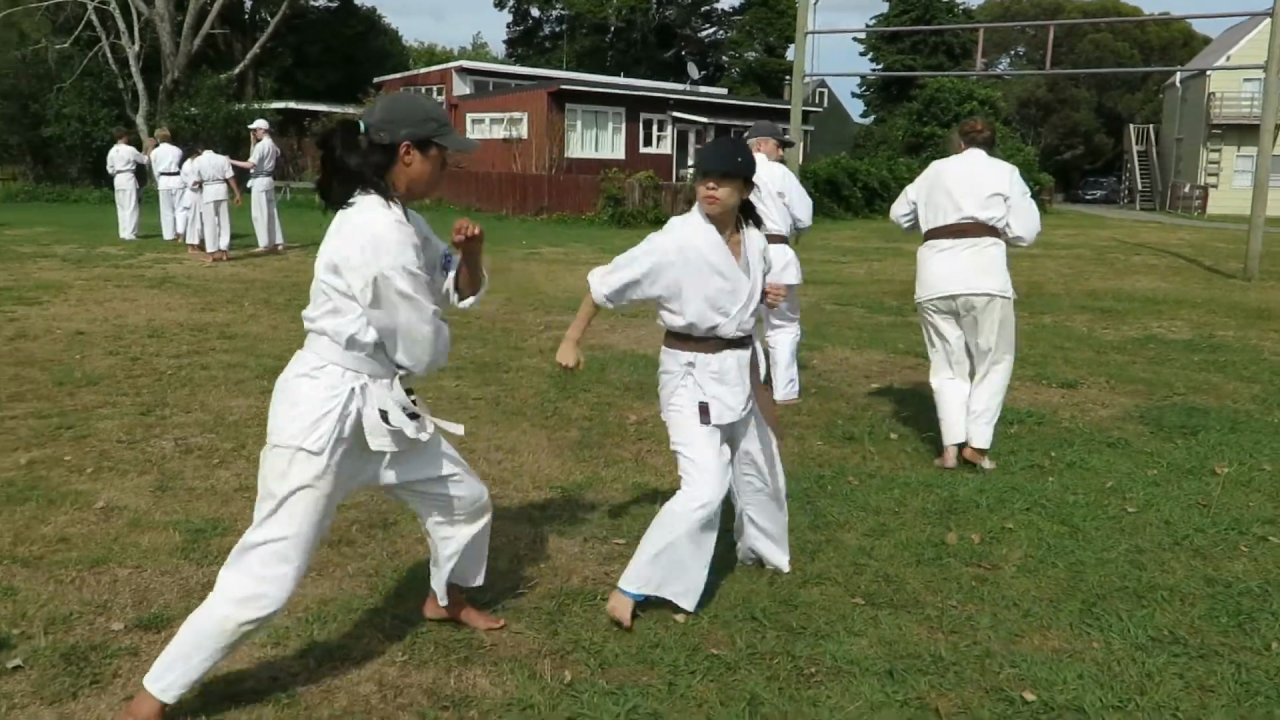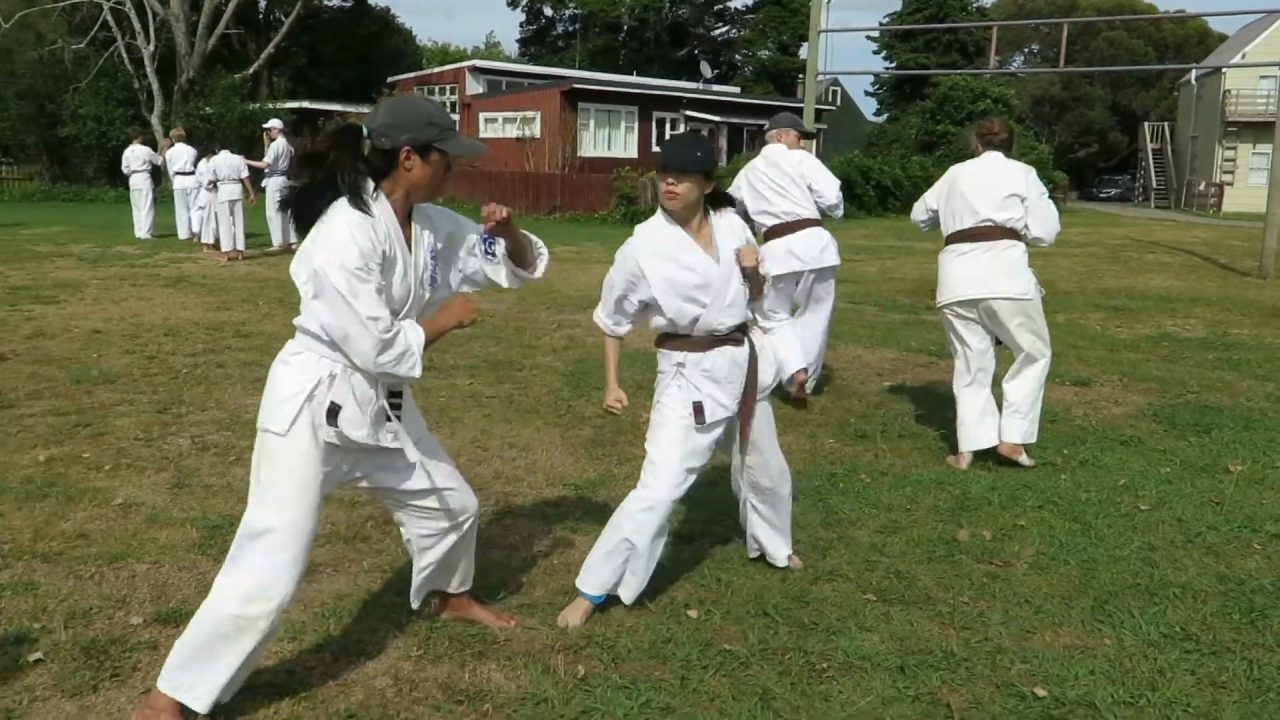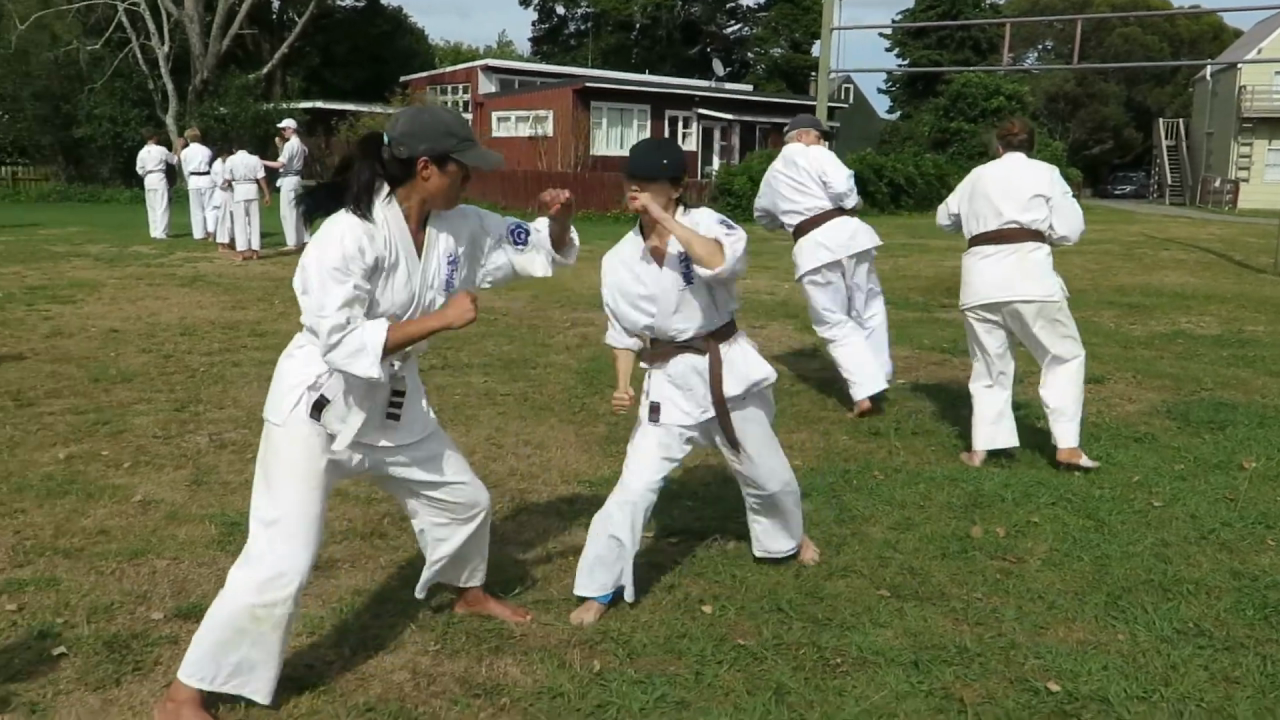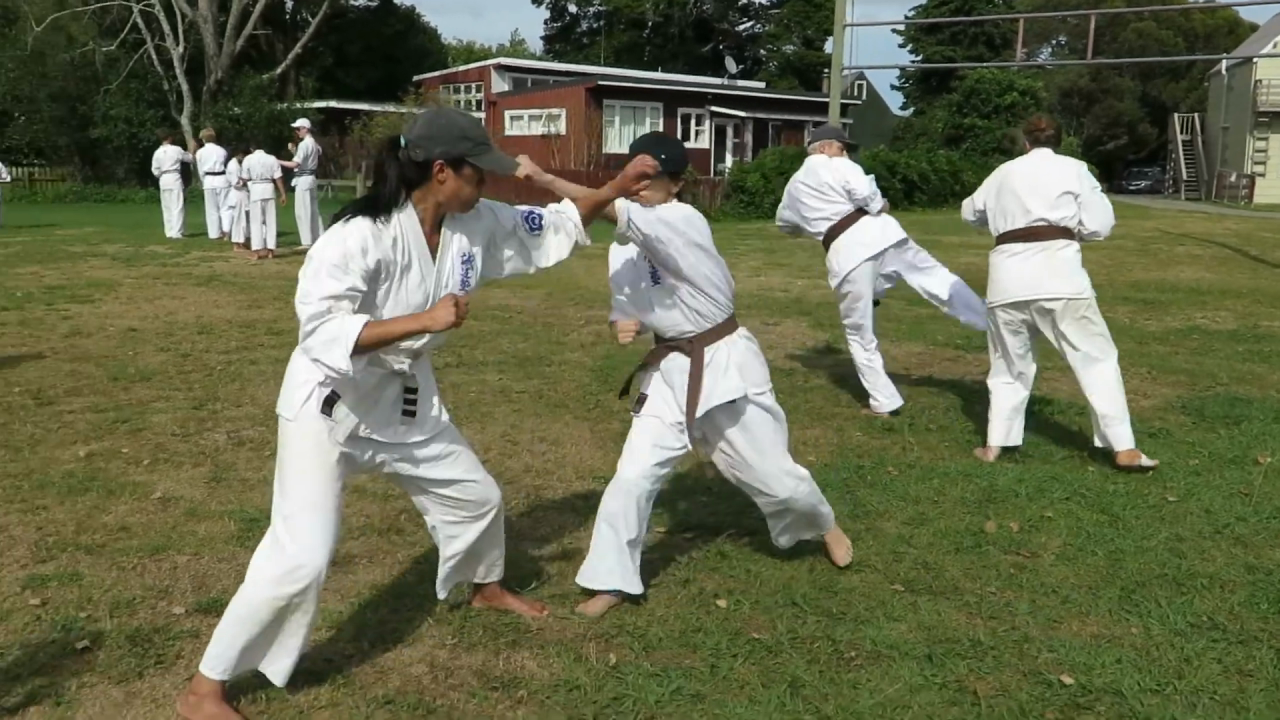
dt=0.1s
person 1, frame 1
left shoulder: (393, 221)
right shoulder: (380, 234)
left elbow: (460, 290)
right elbow: (423, 349)
left wrist: (469, 253)
right wrist: (433, 325)
left hip: (375, 404)
right hip: (326, 408)
left knee: (462, 497)
right knee: (264, 576)
left ankle: (447, 600)
person 1, frame 2
left shoulder: (431, 224)
right shoulder: (345, 232)
left elbow: (514, 262)
right elbow: (383, 349)
left wrist: (506, 231)
right wrist: (446, 319)
left hip: (377, 406)
right hip: (308, 405)
left knee: (449, 504)
right knee: (267, 573)
left ankle: (451, 597)
person 1, frame 3
left shoulder: (457, 226)
right shoulder: (347, 234)
left elbow: (540, 249)
right elbow: (342, 344)
left wrist: (558, 217)
right wrist: (439, 320)
left hip: (389, 402)
right hip: (317, 397)
left knee: (462, 499)
right knee: (280, 561)
left ankle: (467, 594)
person 1, frame 4
left shoulder: (474, 222)
right shoulder: (358, 236)
left elbow: (543, 230)
right elbow: (320, 333)
left wrist: (609, 191)
right wrist: (425, 320)
left hip: (403, 398)
right hip: (330, 396)
left knee: (473, 495)
right knee: (299, 556)
left ankle: (486, 586)
person 2, frame 1
left shoulder: (754, 238)
right shoulder: (676, 240)
right elbow: (603, 283)
left wrist: (769, 296)
right wrist: (571, 340)
left hip: (740, 370)
right hip: (693, 376)
left knee: (761, 474)
right knee: (703, 491)
left ankle: (762, 551)
right ankle: (634, 589)
person 2, frame 2
left shoulder: (731, 223)
right shoulder: (641, 243)
left elbow: (751, 296)
right elbow: (612, 316)
left wrist: (753, 271)
right wrist: (611, 382)
left hip: (739, 364)
right hip: (685, 377)
left knee: (765, 470)
right knee: (661, 489)
left ankle: (773, 545)
right ankle: (594, 588)
person 2, frame 3
left shoulder: (705, 222)
right shoulder: (619, 261)
left elbow: (721, 261)
right elbow: (622, 331)
left wrist: (663, 219)
right wrist: (623, 387)
left hip: (728, 369)
right hip: (671, 380)
left knee: (766, 472)
right knee: (634, 489)
left ankle: (786, 538)
right ankle: (600, 589)
person 2, frame 4
left shoulder: (683, 220)
right shoulder: (628, 247)
left elbow: (614, 212)
right elbow: (628, 311)
right wrist: (626, 323)
left hip: (724, 366)
right hip: (671, 372)
left knee: (774, 474)
right knee: (634, 478)
left ankle: (819, 522)
right ankle: (611, 582)
person 3, frame 1
left shoulder: (936, 170)
right shoulder: (1005, 172)
left elbow: (899, 213)
right elbow: (1025, 231)
left hip: (936, 271)
right hip: (982, 268)
left knee: (947, 362)
right knee: (993, 359)
left ankle: (950, 449)
right ankle: (976, 445)
person 3, frame 2
left shoulder: (955, 174)
right shoulder: (1023, 174)
left elbow: (920, 214)
right elbow: (1044, 231)
left hip: (957, 274)
right hip: (1003, 270)
left knee: (971, 366)
right knee: (1033, 354)
left ankle: (966, 451)
right ankle: (1011, 440)
person 3, frame 3
left shoulder: (978, 176)
right shoulder: (1046, 173)
left elbow: (945, 218)
right elbow: (1069, 230)
left hip: (981, 277)
right hip: (1028, 273)
left knee: (990, 367)
right knee: (1065, 356)
left ankle: (980, 448)
right ankle: (1067, 446)
person 3, frame 4
left shoulder: (1004, 173)
right shoulder: (1074, 169)
left elbow: (970, 212)
right elbow: (1099, 225)
left hip: (1009, 274)
right hip: (1056, 271)
left knee: (1010, 365)
right knee: (1096, 358)
left ankle: (992, 445)
right ankle: (1125, 449)
person 4, frame 1
right shoulder: (777, 172)
right elbow: (803, 217)
right wrist: (787, 231)
right hip: (776, 257)
right knee: (784, 326)
right ankle: (785, 393)
person 4, frame 2
left shoulder: (748, 173)
right shoulder: (802, 159)
right elbow: (832, 197)
right wrist: (826, 214)
left hip: (778, 251)
right hip: (815, 242)
left knee: (774, 321)
right knee: (813, 316)
left ankle: (794, 371)
right ankle: (805, 377)
person 4, frame 3
left shoulder: (773, 174)
right shoulder: (815, 156)
left elbow: (764, 216)
right elbow: (842, 187)
right wrist: (850, 204)
left hip: (812, 248)
right hip: (847, 233)
left knee: (835, 327)
right knee: (870, 309)
left ankle: (864, 393)
right ankle: (877, 379)
person 4, frame 4
left shoulder: (793, 186)
right shoulder: (834, 165)
left elbow: (787, 225)
right elbow: (862, 191)
right wrist: (880, 207)
left hip: (846, 254)
right hip: (878, 233)
left knee: (859, 334)
right knee: (935, 278)
left ankle: (883, 403)
right ankle: (987, 320)
